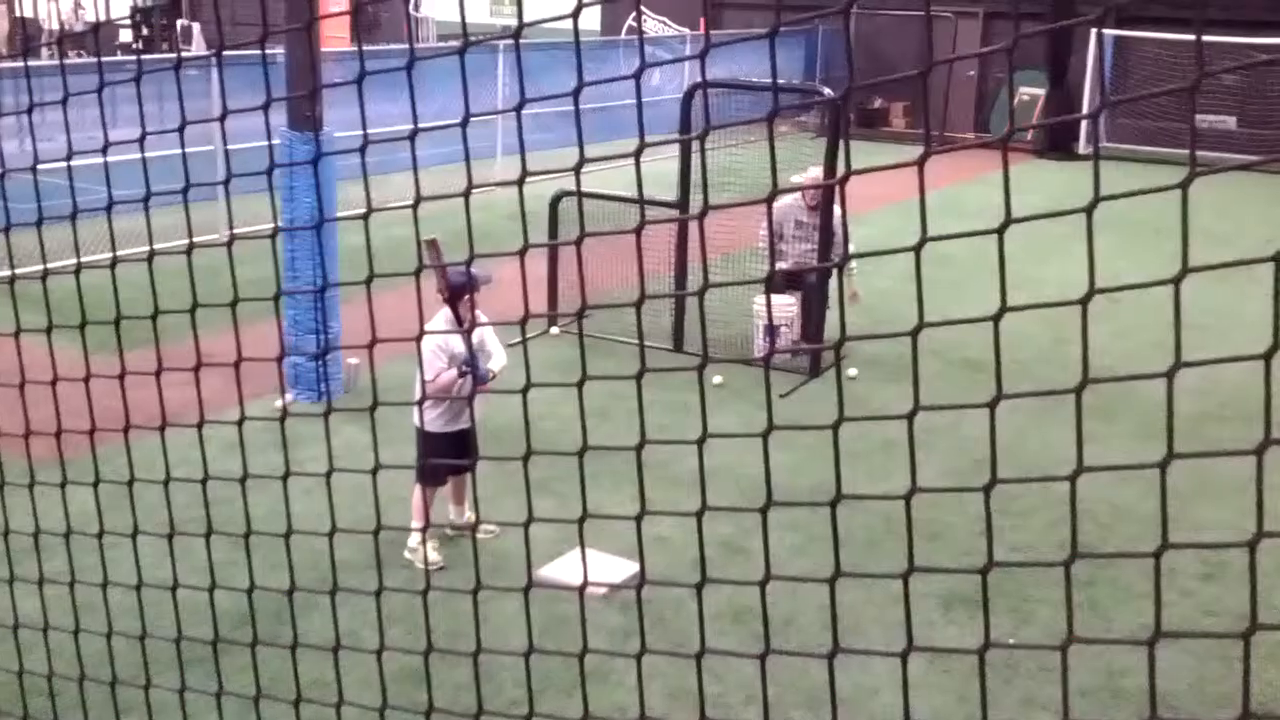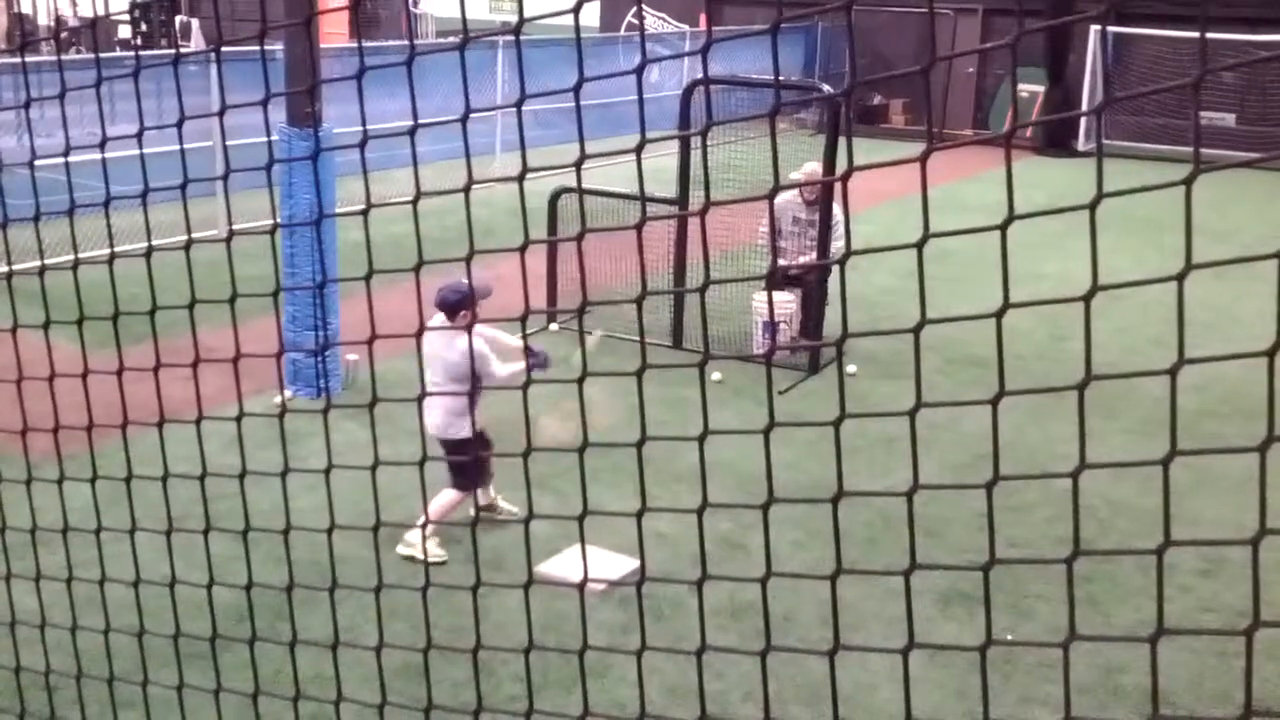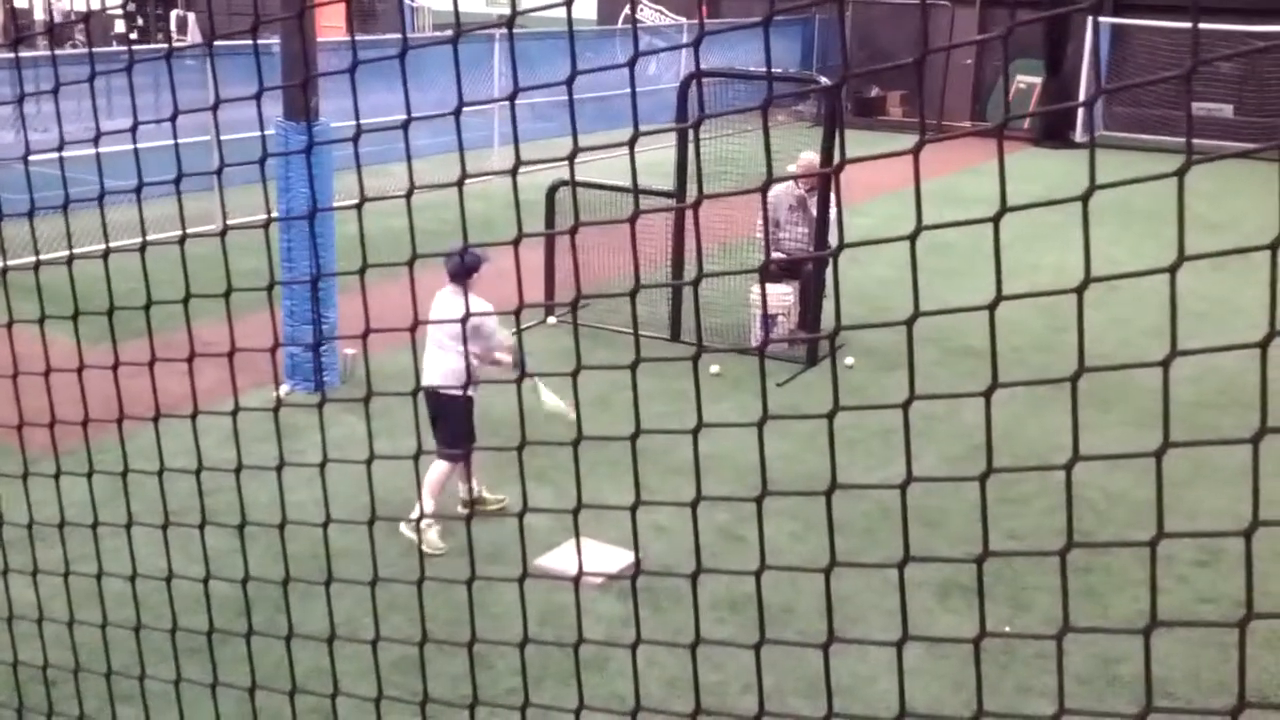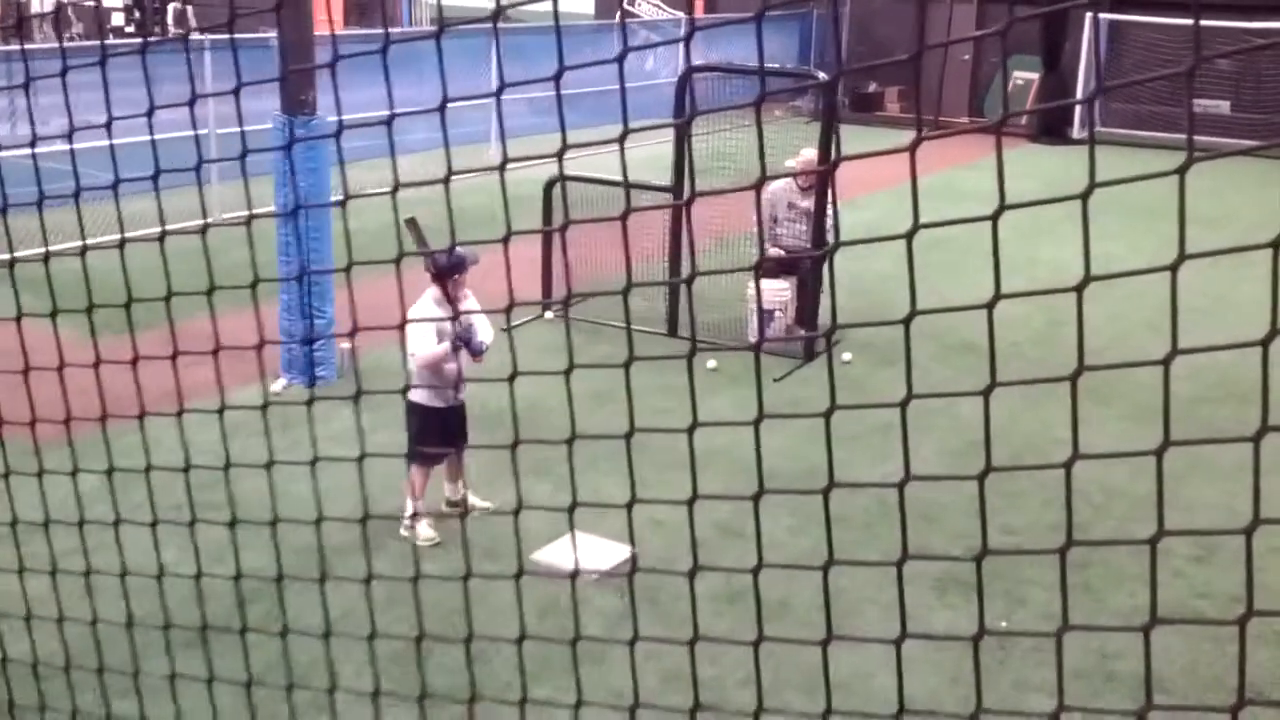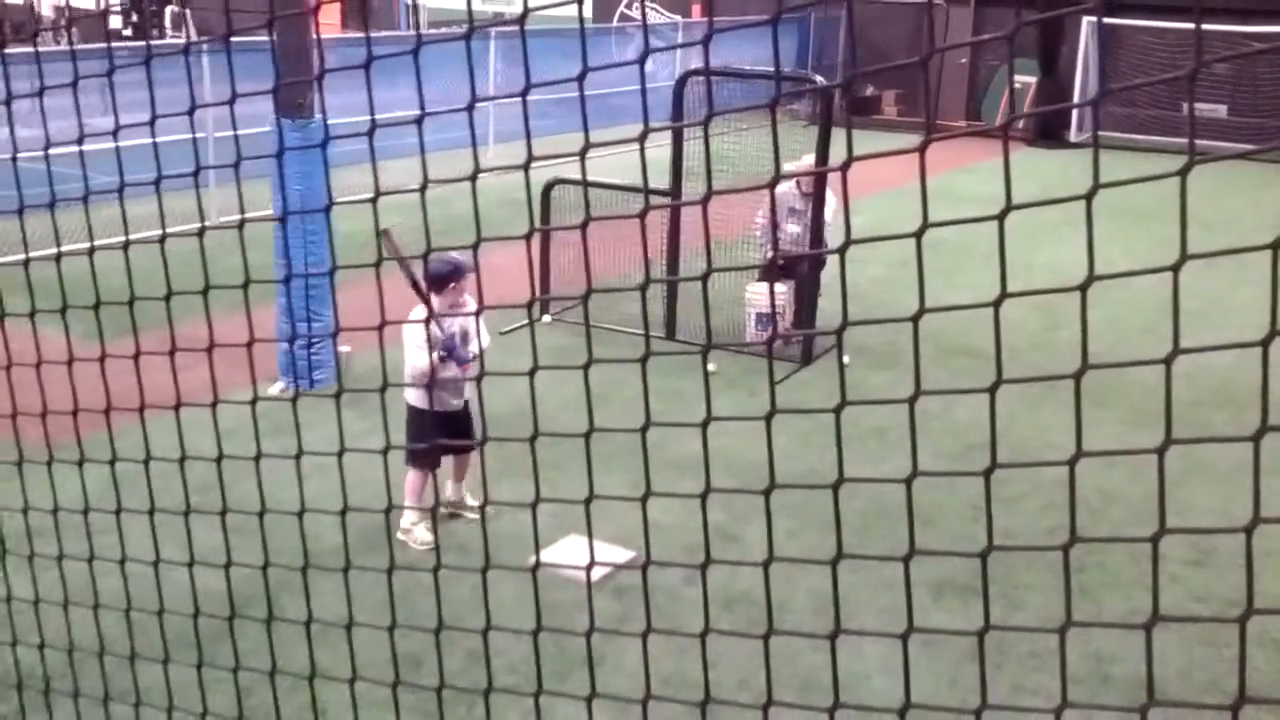
dt=1s
person 1, frame 1
left shoulder: (478, 321)
right shoulder: (435, 336)
left elbow: (498, 353)
right elbow: (432, 386)
left wrist: (488, 371)
right wrist: (461, 369)
left hip: (463, 413)
right hip: (436, 420)
left knee: (461, 469)
right knee: (429, 480)
left ankle: (460, 519)
right ankle: (418, 539)
person 1, frame 2
left shoulder: (436, 323)
right shoulder: (471, 347)
left elbow: (480, 331)
right elbow: (498, 375)
left wrist: (521, 345)
right wrist: (529, 363)
left hip: (440, 413)
right hip: (455, 423)
left knee: (481, 456)
right knee: (465, 483)
left ankle: (486, 502)
right ankle: (418, 535)
person 1, frame 3
left shoulder: (442, 298)
right shoulder: (476, 309)
right elbow: (488, 356)
left wrist: (505, 349)
right wrist: (512, 361)
left hip: (439, 382)
right hip: (451, 387)
left knee: (462, 443)
right knee: (450, 451)
left ankle: (469, 493)
right ankle: (422, 517)
person 1, frame 4
left shoulder: (465, 298)
right shoulder: (422, 314)
left elbow: (484, 327)
right elbow: (423, 358)
left wrist: (480, 342)
right wrist: (455, 343)
left hip: (454, 391)
right hip: (427, 397)
left knee: (455, 447)
right knee: (424, 458)
left ankle: (456, 496)
right ankle: (412, 517)
person 1, frame 5
left shoulder: (467, 305)
right shoulder: (419, 323)
left elbow: (481, 338)
right elbow: (415, 369)
left wrist: (469, 354)
right wrist: (442, 355)
left hip: (458, 394)
right hip: (426, 403)
left knee: (465, 449)
right knee: (423, 462)
left ankle: (453, 498)
right ankle: (411, 521)
person 2, frame 1
left shoulder: (833, 214)
right shoulder: (784, 205)
left elbow: (845, 249)
right elbow: (766, 236)
left wrist: (850, 282)
right wrist: (776, 261)
left hip: (814, 269)
right hip: (785, 266)
left knee: (814, 286)
right knee: (773, 284)
left ankle: (811, 341)
person 2, frame 2
left shoulder: (831, 210)
right shoulder: (783, 201)
left elbow: (836, 246)
right elbow: (766, 232)
left wrist: (806, 261)
right wrist: (776, 257)
left hip: (814, 265)
right hip: (784, 262)
left knee: (814, 283)
right knee: (773, 279)
left ankle: (810, 337)
person 2, frame 3
left shoulder: (827, 198)
right shoulder: (778, 192)
right elbow: (765, 225)
left wrist: (805, 207)
right wrist: (771, 250)
left hip: (811, 255)
right hip: (781, 253)
left knee: (811, 272)
right knee: (769, 271)
left ankle: (806, 327)
person 2, frame 4
right shoulder: (777, 188)
left elbow: (829, 226)
right elbow: (763, 220)
left wrist: (812, 212)
right wrist: (768, 246)
left hip: (809, 252)
right hip: (780, 249)
left knee: (809, 269)
left ankle: (803, 323)
person 2, frame 5
left shoulder: (826, 198)
right shoulder: (780, 192)
left elbow: (823, 225)
right elbow: (763, 222)
left wrist: (797, 229)
right wrist: (768, 249)
left hip: (809, 256)
right hip: (779, 254)
left knee: (807, 274)
right knee: (765, 279)
